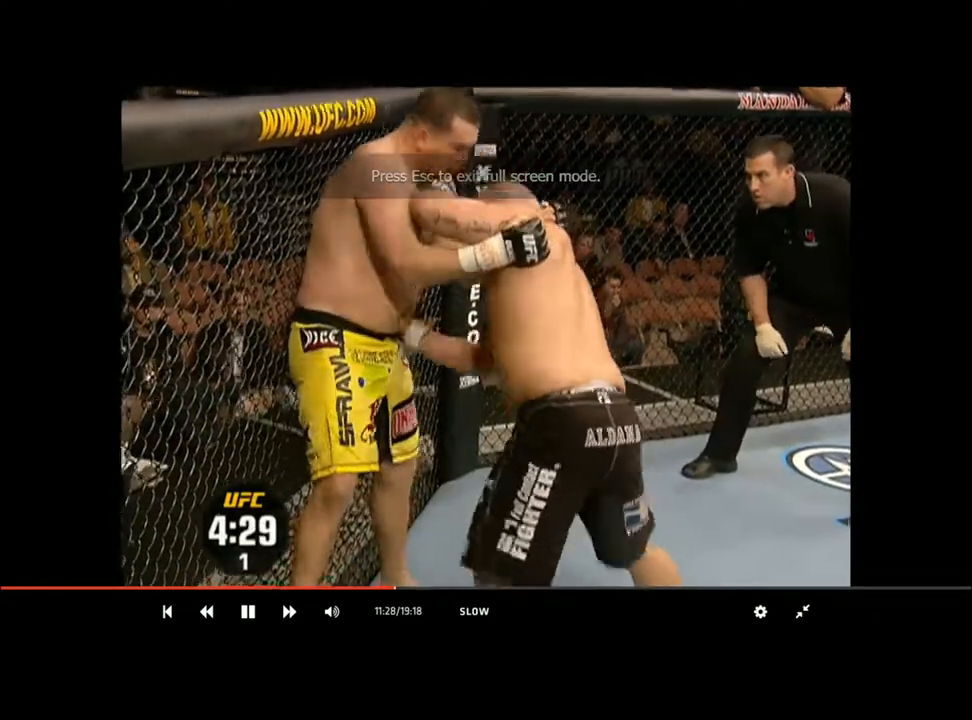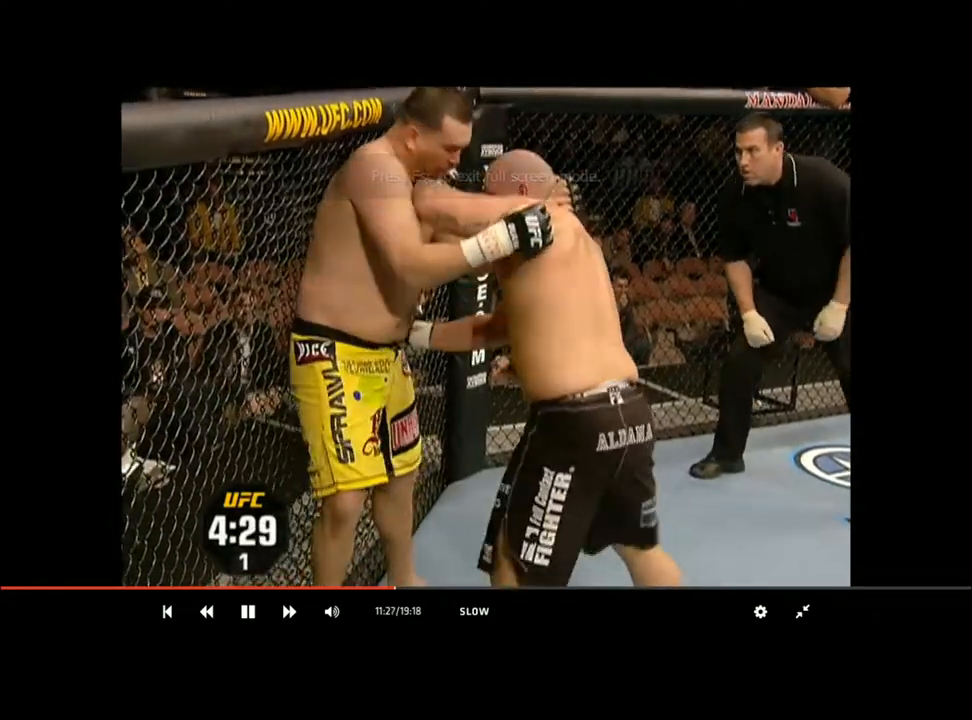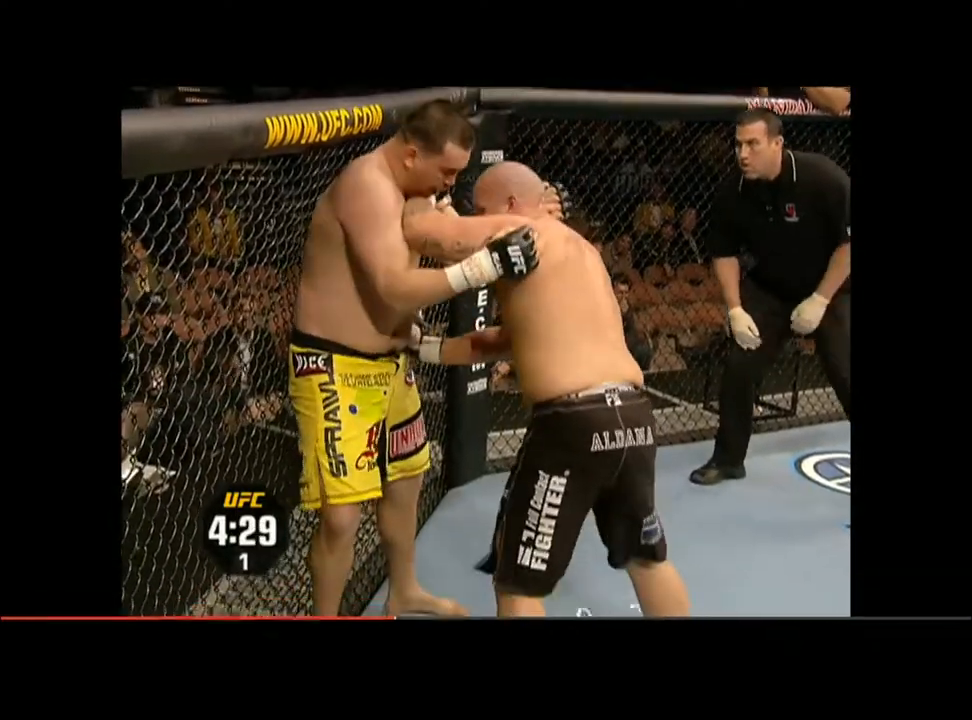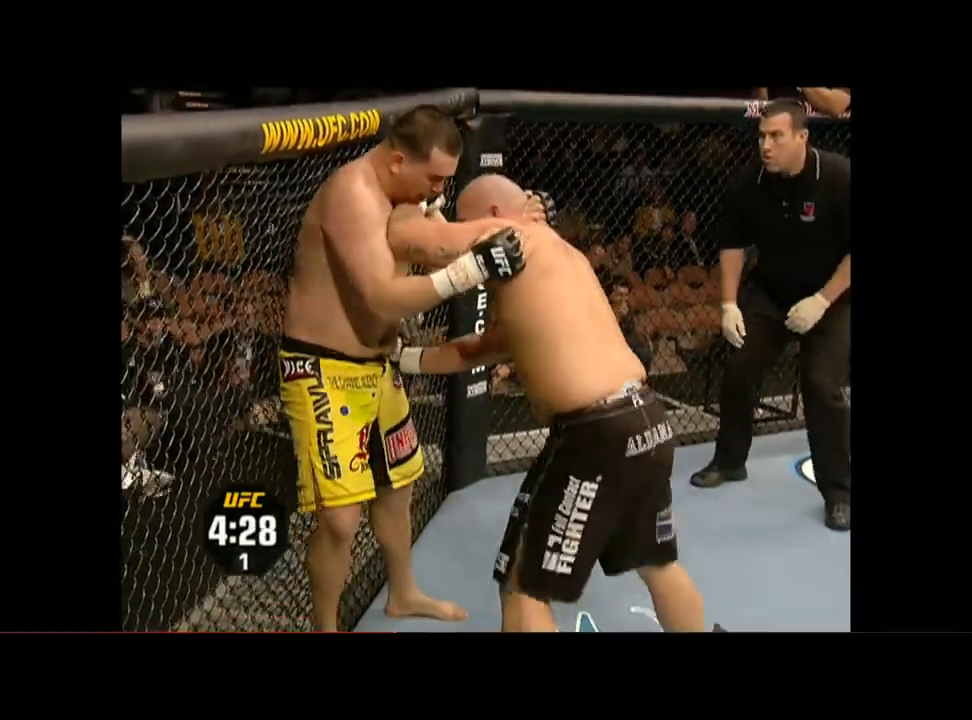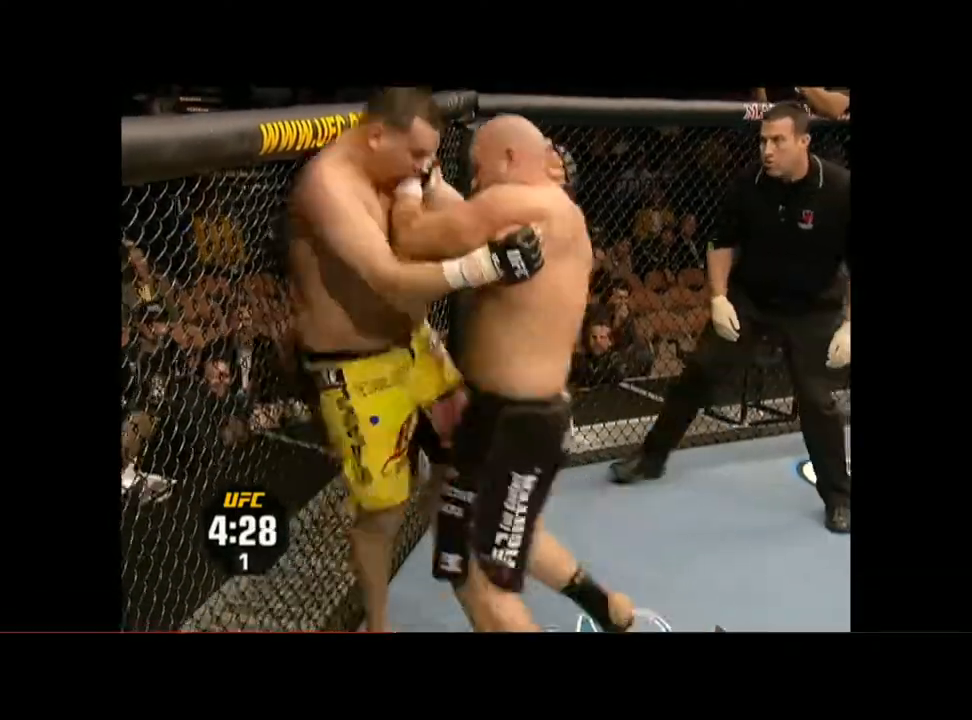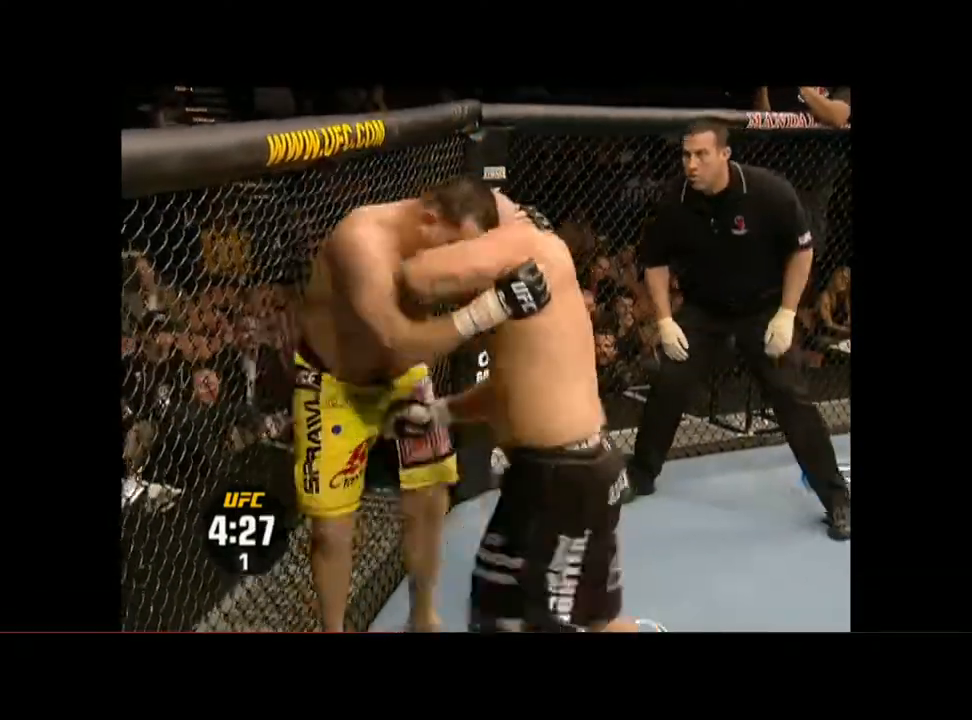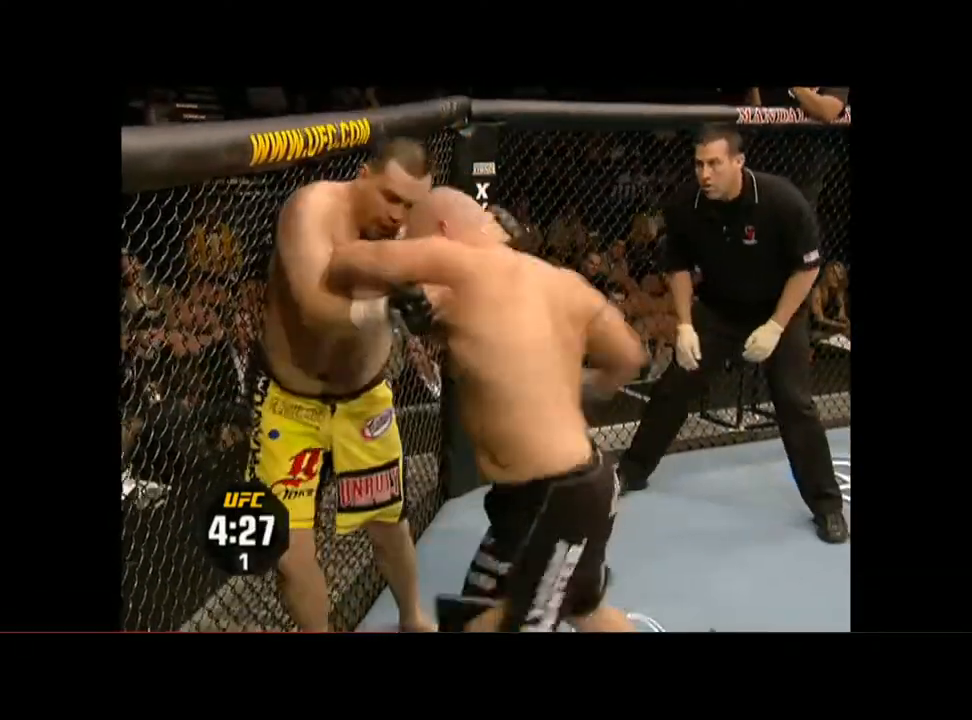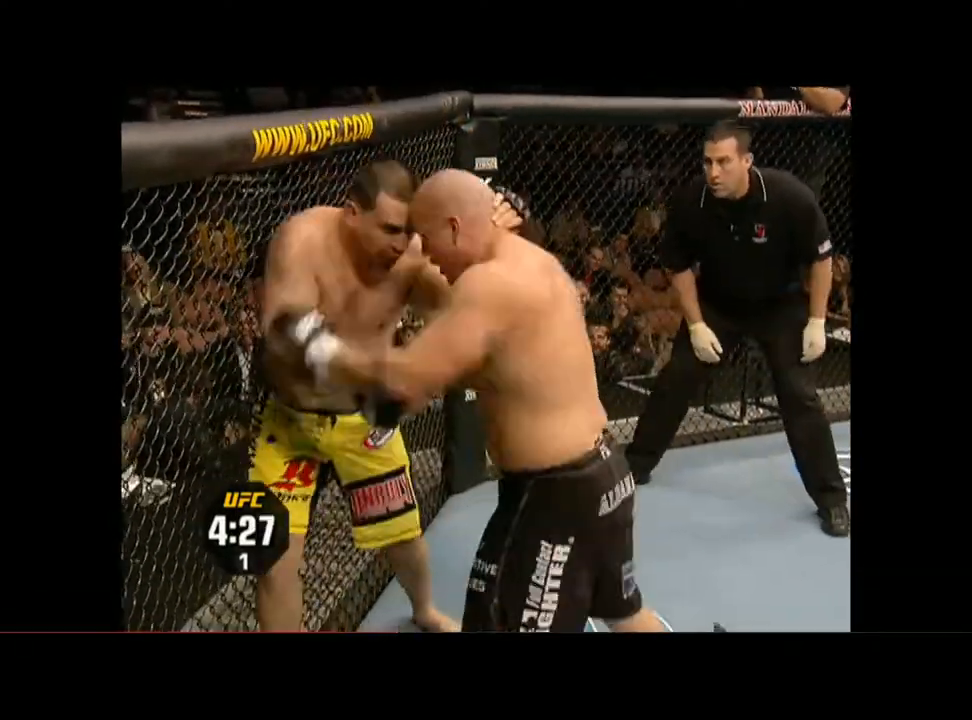
dt=0.3s
person 1, frame 1
left shoulder: (410, 175)
right shoulder: (378, 163)
right elbow: (406, 263)
right wrist: (496, 249)
left hip: (383, 347)
right hip: (333, 343)
left knee: (397, 469)
right knee: (337, 486)
left ankle: (396, 580)
person 1, frame 2
left shoulder: (410, 178)
right shoulder: (375, 169)
right elbow: (413, 267)
right wrist: (501, 239)
left hip: (386, 355)
right hip: (334, 356)
left knee: (400, 479)
right knee: (344, 503)
left ankle: (404, 581)
person 1, frame 3
left shoulder: (403, 187)
right shoulder: (368, 185)
left elbow: (449, 235)
right elbow: (398, 289)
left wrist: (522, 222)
right wrist: (485, 265)
left hip: (388, 363)
right hip: (333, 368)
left knee: (405, 481)
right knee: (341, 516)
left ankle: (404, 591)
right ankle: (324, 618)
person 1, frame 4
left shoulder: (393, 194)
right shoulder: (353, 194)
left elbow: (433, 243)
right elbow: (384, 299)
left wrist: (505, 226)
right wrist: (471, 269)
left hip: (375, 366)
right hip: (323, 372)
left knee: (397, 486)
right knee: (341, 520)
left ankle: (403, 595)
right ankle: (326, 629)
person 1, frame 5
left shoulder: (391, 174)
right shoulder: (328, 184)
right elbow: (388, 280)
right wrist: (483, 263)
left hip: (412, 346)
right hip: (353, 367)
right knee: (380, 511)
right ankle: (375, 623)
person 1, frame 6
left shoulder: (434, 234)
right shoulder: (365, 239)
right elbow: (405, 344)
right wrist: (495, 306)
left hip: (400, 375)
right hip: (335, 385)
left knee: (428, 504)
right knee: (331, 530)
left ankle: (423, 616)
right ankle: (332, 631)
person 1, frame 7
right shoulder: (315, 205)
right elbow: (315, 308)
right wrist: (387, 308)
left hip: (363, 402)
right hip: (287, 402)
left knee: (389, 524)
right knee: (293, 556)
left ankle: (413, 616)
person 1, frame 8
left shoulder: (414, 256)
right shoulder: (304, 237)
right elbow: (283, 336)
left hip: (367, 415)
right hip: (290, 415)
left knee: (402, 533)
right knee: (277, 562)
left ankle: (425, 609)
person 2, frame 1
right shoulder: (552, 268)
right elbow: (484, 358)
right wrist: (413, 333)
left hip: (559, 423)
right hip: (614, 418)
left knee: (496, 570)
right knee: (634, 550)
person 2, frame 2
right shoulder: (573, 240)
right elbow: (494, 327)
right wrist: (420, 333)
left hip: (571, 423)
right hip: (629, 413)
left knee: (514, 572)
right knee: (640, 547)
person 2, frame 3
left shoulder: (526, 235)
right shoulder: (578, 248)
right elbow: (505, 340)
right wrist: (429, 346)
left hip: (573, 426)
right hip: (633, 417)
left knee: (517, 583)
right knee: (648, 558)
person 2, frame 4
left shoulder: (516, 240)
right shoulder: (562, 256)
right elbow: (486, 345)
right wrist: (410, 357)
left hip: (593, 433)
right hip: (645, 418)
left knee: (523, 588)
right knee: (658, 562)
person 2, frame 5
left shoulder: (520, 207)
right shoulder: (566, 221)
left elbow: (411, 237)
left wrist: (403, 193)
left hip: (512, 420)
right hip: (531, 411)
left knee: (482, 586)
right knee: (518, 531)
right ankle: (601, 602)
person 2, frame 6
left shoulder: (532, 248)
left elbow: (421, 277)
right wrist: (438, 411)
left hip: (557, 476)
right hip: (585, 464)
left knee: (519, 625)
right knee: (602, 617)
person 2, frame 7
left shoulder: (471, 269)
right shoulder: (562, 283)
left elbow: (346, 262)
right elbow: (629, 357)
left hip: (548, 502)
right hip: (580, 483)
right knee: (584, 608)
person 2, frame 8
left shoulder: (494, 283)
right shoulder: (535, 265)
left elbow: (408, 379)
left wrist: (321, 349)
left hip: (552, 493)
right hip: (601, 474)
right knee: (624, 610)
person 3, frame 1
left shoulder: (837, 198)
right shoulder: (751, 212)
right elbow: (751, 272)
left wrist: (851, 327)
right wrist: (763, 325)
left hip: (843, 300)
right hip: (790, 297)
right knee: (743, 362)
right ankle: (721, 453)
person 3, frame 2
left shoulder: (824, 181)
right shoulder: (736, 196)
left elbow: (851, 245)
right elbow: (735, 258)
left wrist: (838, 306)
right wrist: (749, 313)
left hip: (835, 293)
right hip: (775, 293)
left knee: (850, 373)
right knee: (738, 363)
right ankle: (727, 453)
person 3, frame 3
left shoulder: (823, 176)
right shoulder: (733, 193)
left elbow: (849, 242)
right elbow: (724, 253)
left wrist: (820, 299)
right wrist: (735, 310)
left hip: (832, 291)
right hip: (770, 292)
left knee: (845, 374)
right knee: (739, 367)
right ankle: (728, 459)
person 3, frame 4
left shoulder: (840, 179)
right shoulder: (749, 185)
left elbow: (849, 251)
right elbow: (732, 244)
left wrist: (821, 302)
right wrist: (729, 303)
left hip: (831, 300)
right hip: (769, 295)
left knee: (823, 390)
right knee: (737, 372)
left ankle: (837, 491)
right ankle: (729, 461)
person 3, frame 5
left shoulder: (840, 190)
right shoulder: (746, 185)
left elbow: (847, 265)
right elbow: (723, 243)
left wrist: (847, 325)
right wrist: (719, 298)
left hip: (811, 308)
right hip: (748, 298)
left knee: (815, 399)
right knee: (699, 372)
left ankle: (838, 495)
right ankle: (651, 457)
person 3, frame 6
left shoulder: (770, 192)
right shoulder: (674, 204)
left elbow: (801, 250)
right elbow: (655, 262)
left wrist: (785, 314)
right wrist: (665, 320)
left hip: (763, 308)
right hip: (701, 309)
left knee: (791, 395)
right knee: (668, 387)
left ankle: (835, 496)
right ankle: (641, 474)
person 3, frame 7
left shoulder: (782, 201)
right shoulder: (685, 207)
left elbow: (807, 268)
right elbow: (679, 267)
left wrist: (775, 327)
right wrist: (684, 325)
left hip: (777, 311)
right hip: (714, 309)
left knee: (795, 403)
right knee: (674, 385)
left ankle: (827, 504)
right ankle: (633, 469)
person 3, frame 8
left shoulder: (790, 197)
right shoulder: (689, 203)
left elbow: (820, 258)
right elbow: (679, 265)
left wrist: (817, 321)
right wrist: (696, 324)
left hip: (780, 304)
right hip: (714, 304)
left knee: (799, 395)
right knee: (674, 381)
left ankle: (831, 497)
right ankle: (637, 464)
